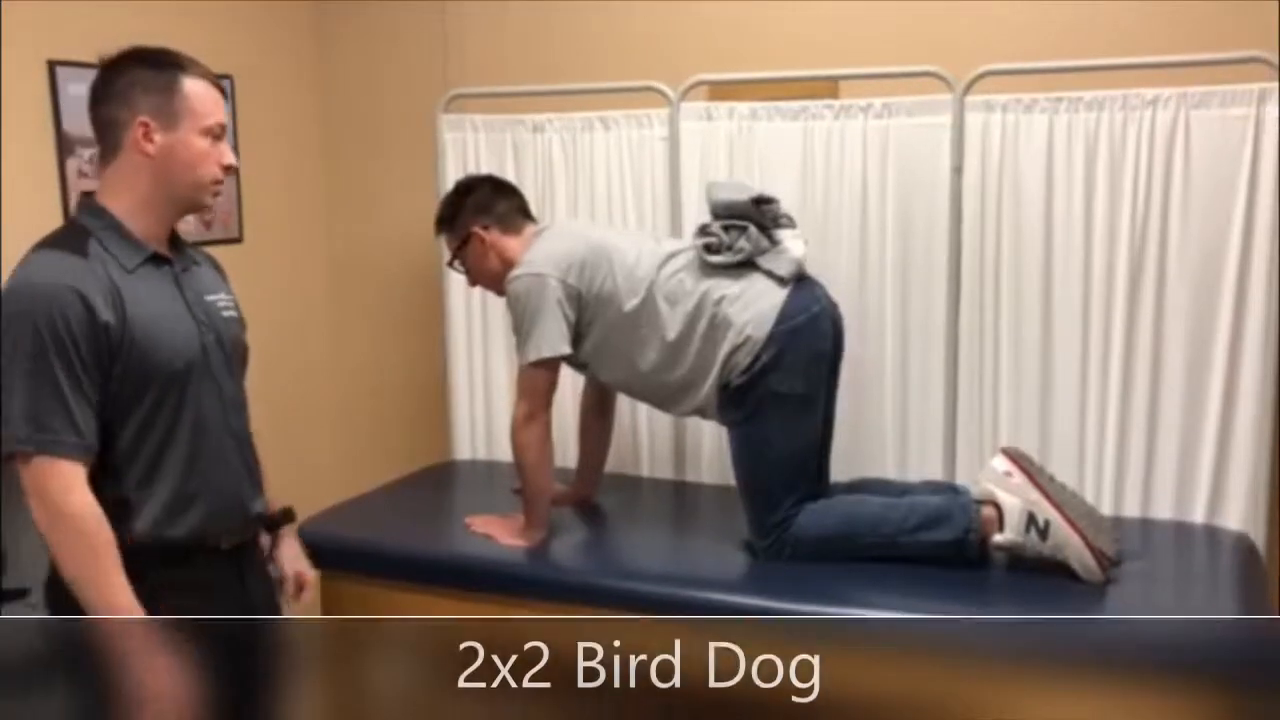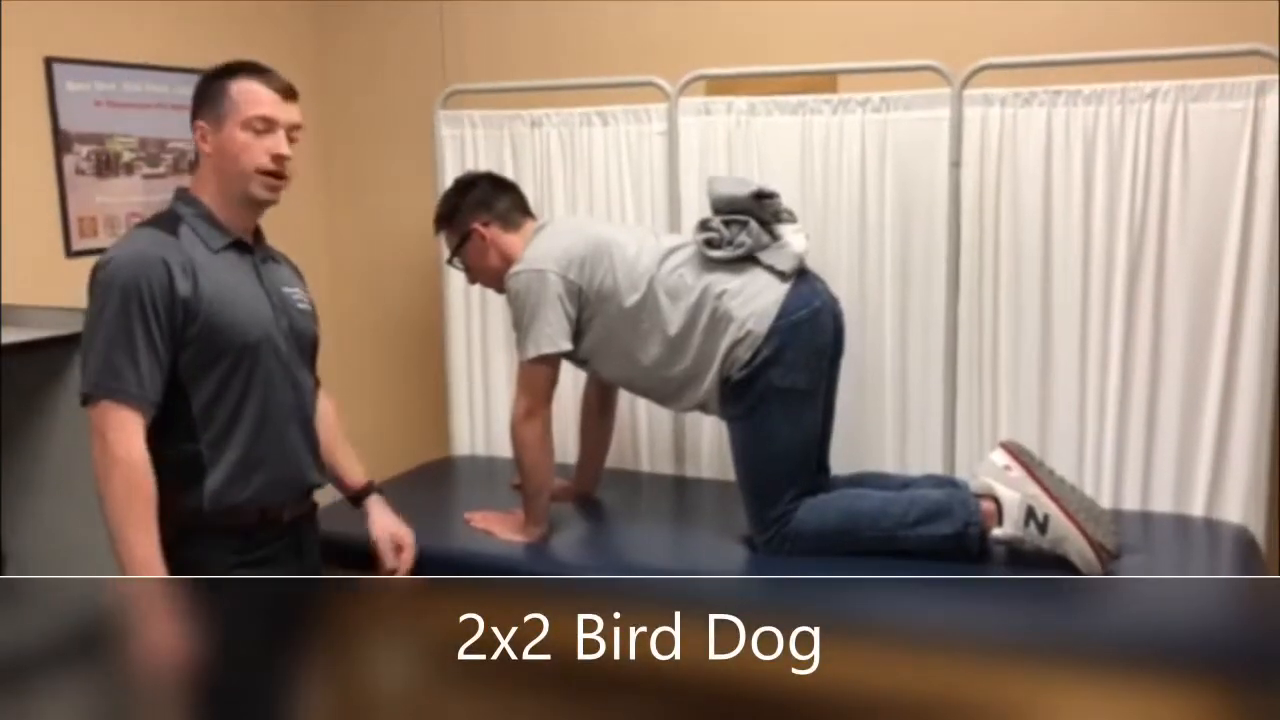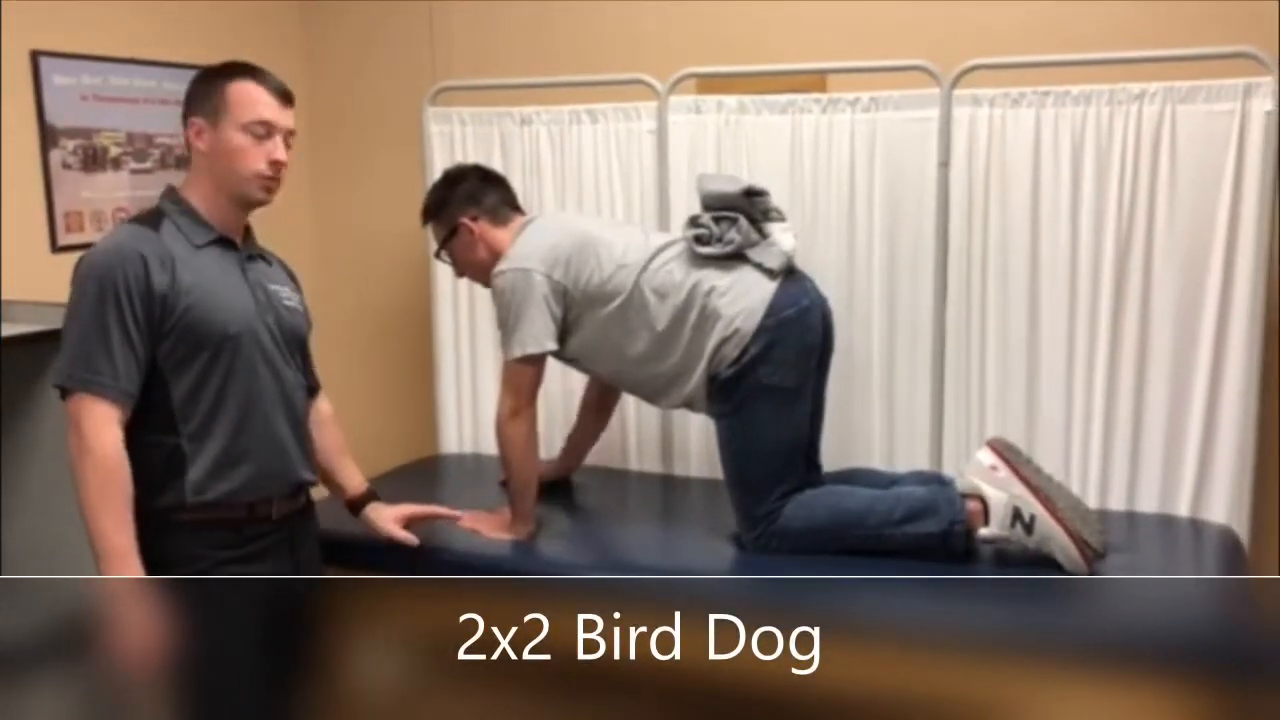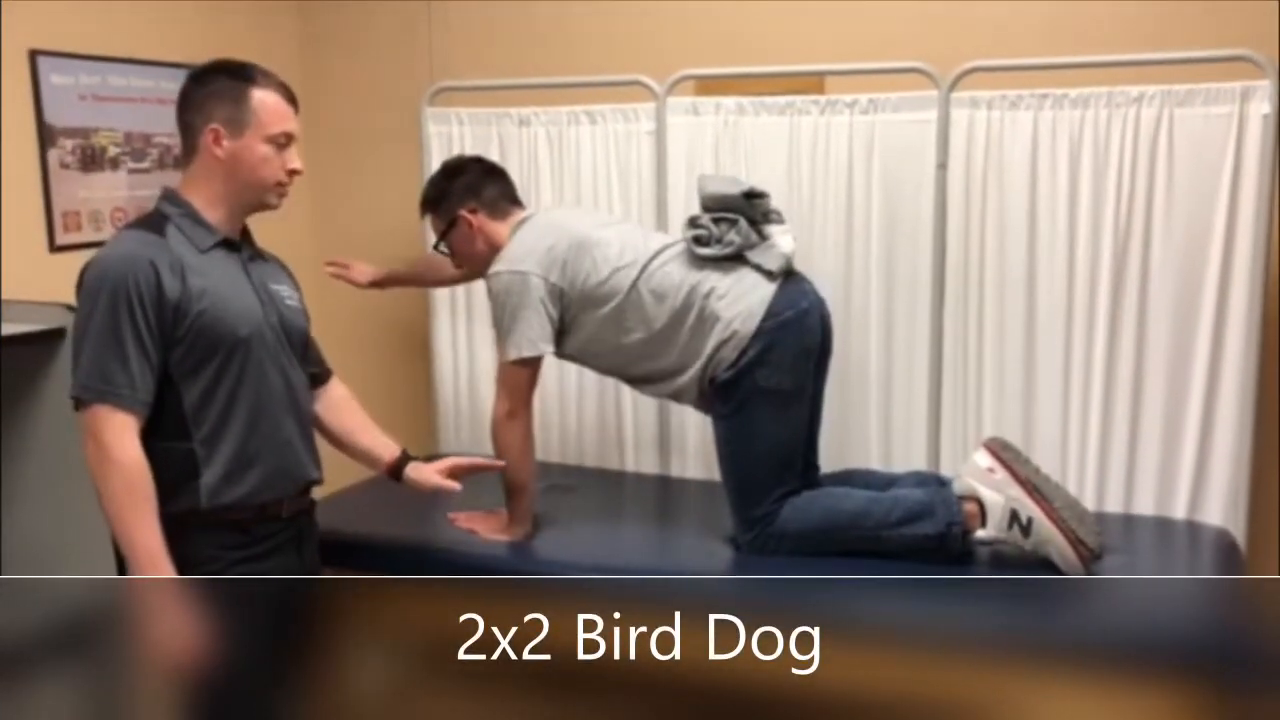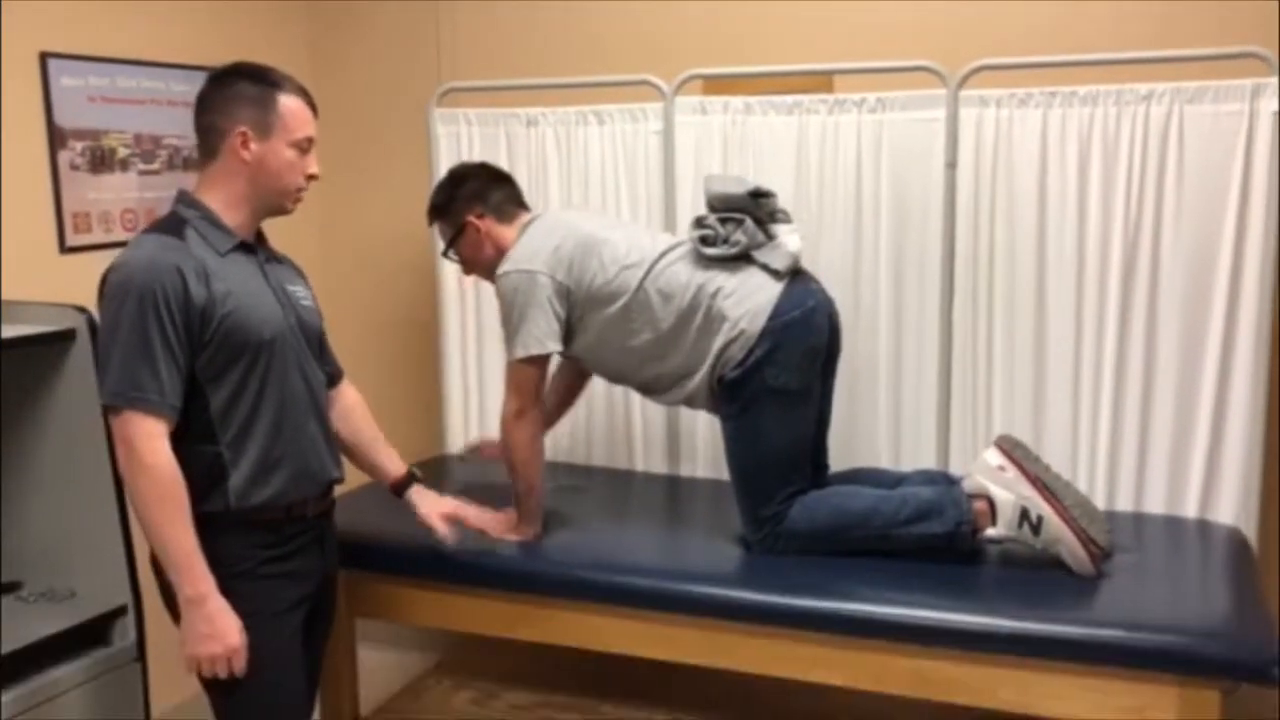
dt=1s
person 1, frame 1
left shoulder: (535, 276)
right shoulder: (569, 254)
left elbow: (530, 416)
right elbow: (600, 387)
left wrist: (532, 524)
right wrist: (581, 487)
left hip: (767, 343)
right hip: (796, 314)
left knee: (781, 534)
right knee: (797, 504)
left ankle: (992, 520)
right ankle: (988, 496)
person 1, frame 2
left shoulder: (536, 273)
right shoulder: (570, 249)
left elbow: (531, 412)
right elbow: (602, 384)
left wrist: (532, 520)
right wrist: (580, 484)
left hip: (769, 337)
right hip: (797, 309)
left knee: (782, 528)
right knee: (798, 496)
left ankle: (993, 513)
right ankle: (987, 489)
person 1, frame 3
left shoulder: (521, 271)
right shoulder: (558, 243)
left elbow: (515, 411)
right elbow: (609, 374)
left wrist: (519, 519)
right wrist: (561, 469)
left hip: (756, 337)
right hip: (785, 307)
left knee: (770, 525)
right knee: (791, 492)
left ankle: (980, 513)
right ankle: (971, 488)
person 1, frame 4
left shoulder: (519, 273)
right shoulder: (540, 234)
left elbow: (511, 413)
right elbow: (468, 267)
left wrist: (516, 519)
right wrist: (381, 277)
left hip: (750, 342)
right hip: (783, 307)
left knee: (766, 526)
right knee: (787, 495)
left ankle: (974, 513)
right ankle: (967, 485)
person 1, frame 5
left shoulder: (524, 270)
right shoulder: (560, 237)
left elbow: (521, 410)
right elbow: (572, 369)
left wrist: (525, 520)
right wrist: (515, 444)
left hip: (762, 341)
right hip: (793, 307)
left knee: (775, 525)
right knee: (799, 492)
left ankle: (985, 513)
right ankle: (978, 485)
person 2, frame 1
left shoulder: (203, 272)
right shoulder: (57, 287)
right elbow: (57, 489)
left wrist: (277, 527)
left hip: (241, 574)
right hip: (142, 592)
person 2, frame 2
left shoulder: (283, 273)
right shoulder: (148, 264)
right elbow: (118, 438)
left wrist: (368, 498)
left hip: (294, 544)
right hip: (210, 558)
person 2, frame 3
left shoulder: (276, 273)
right shoulder: (131, 261)
right elbow: (96, 429)
left wrist: (363, 500)
right wrist: (125, 583)
left hip: (294, 542)
right hip: (201, 557)
person 2, frame 4
left shoulder: (270, 271)
right shoulder: (136, 266)
left elbow: (319, 388)
right elbow: (112, 438)
left wrist: (402, 465)
right wrist: (161, 595)
left hip: (294, 541)
right hip: (210, 558)
person 2, frame 5
left shoulder: (280, 270)
right shoulder: (157, 269)
left elbow: (333, 393)
right elbow: (143, 445)
left wrist: (409, 486)
right wrist: (198, 598)
left hip: (311, 540)
right hip: (234, 557)
